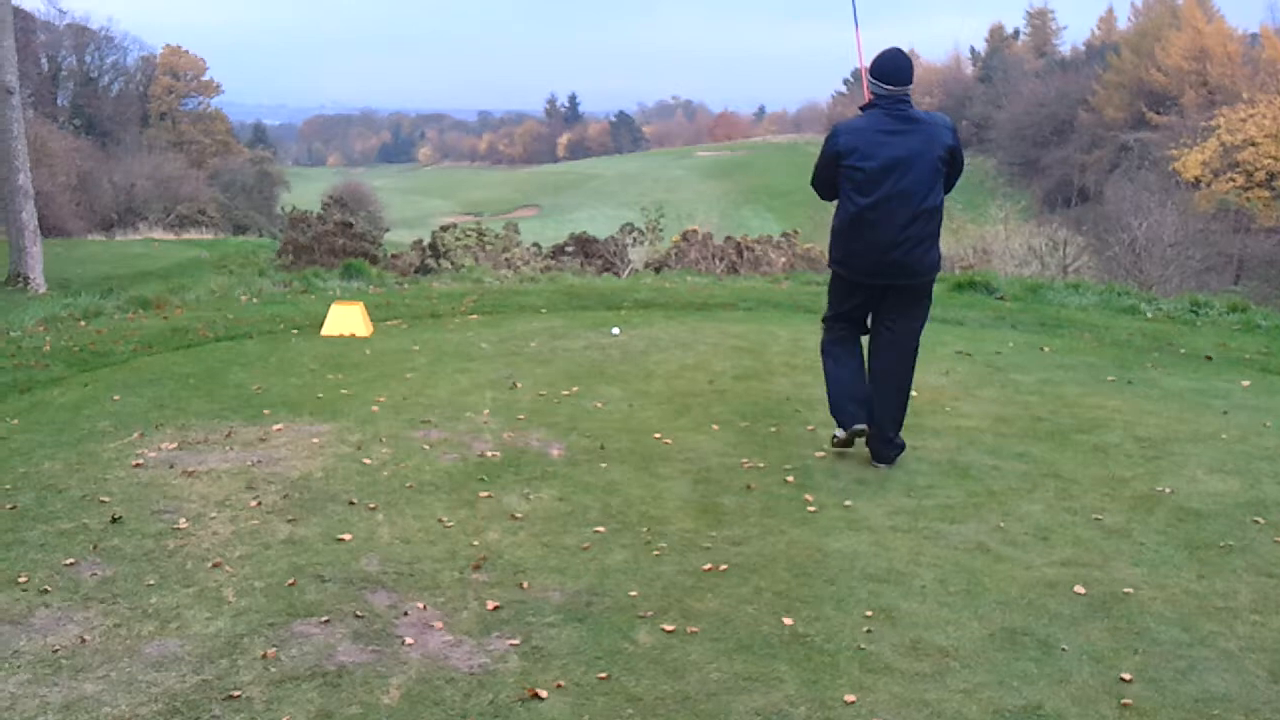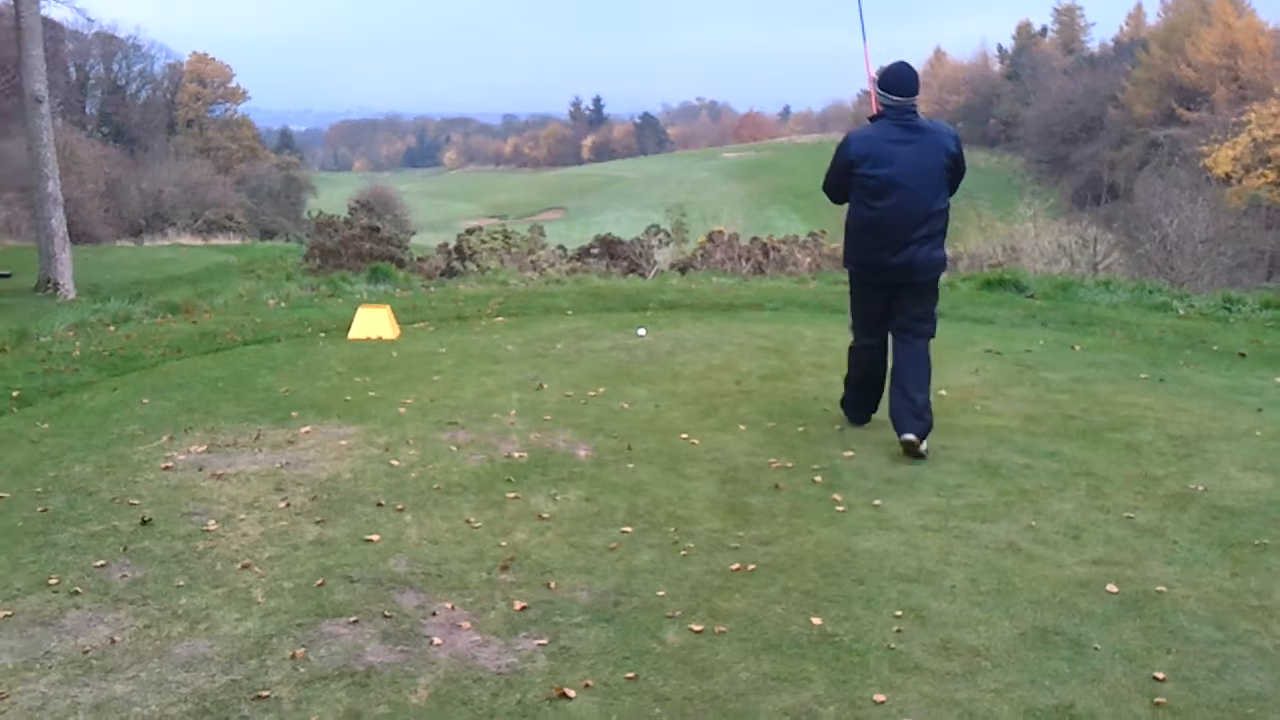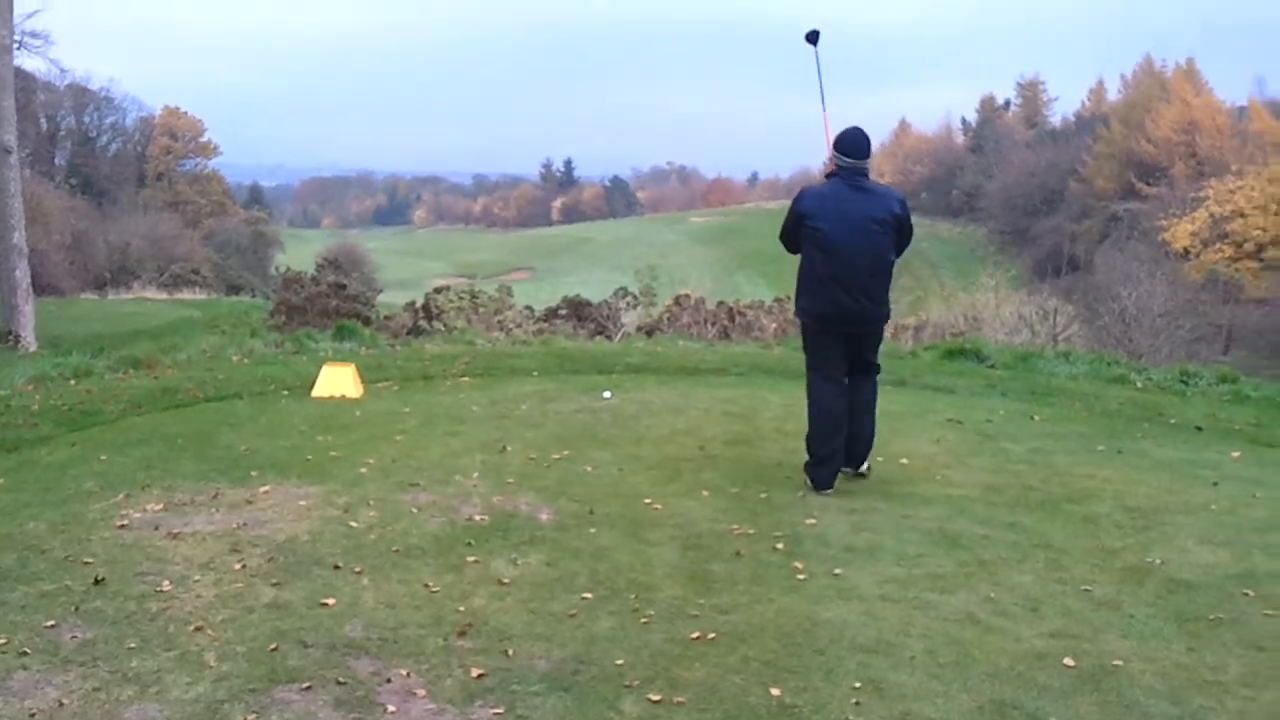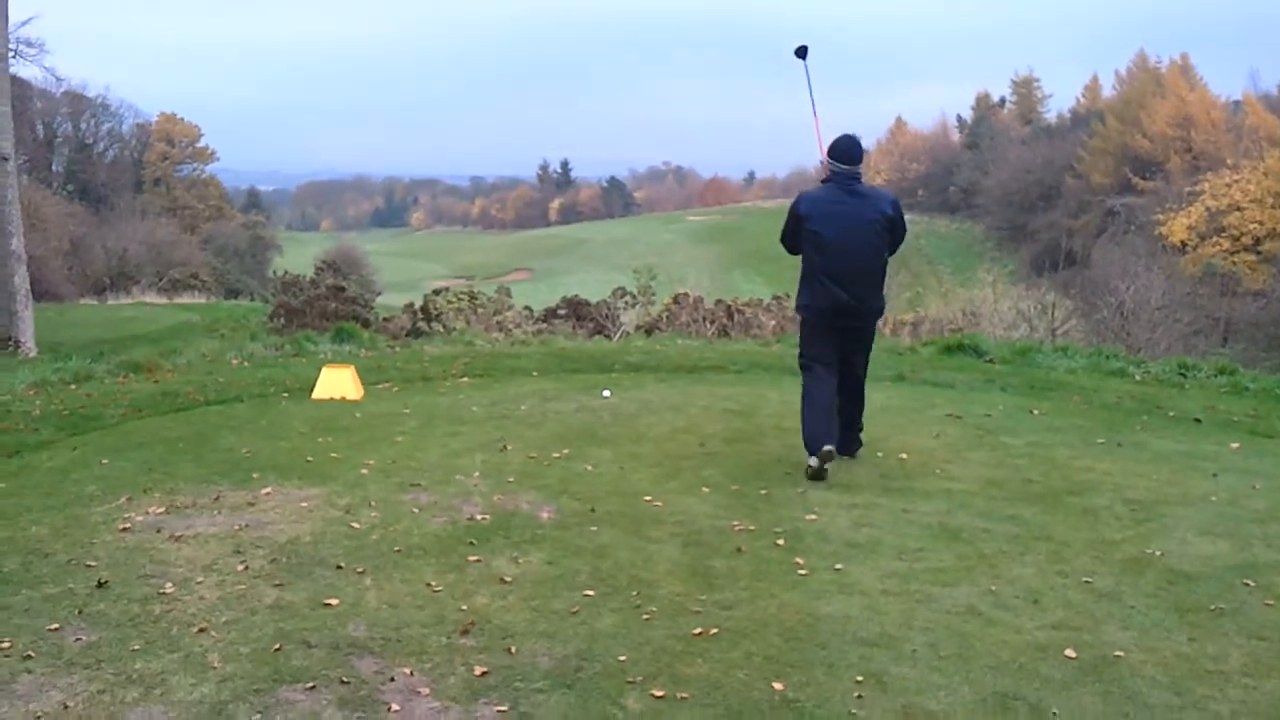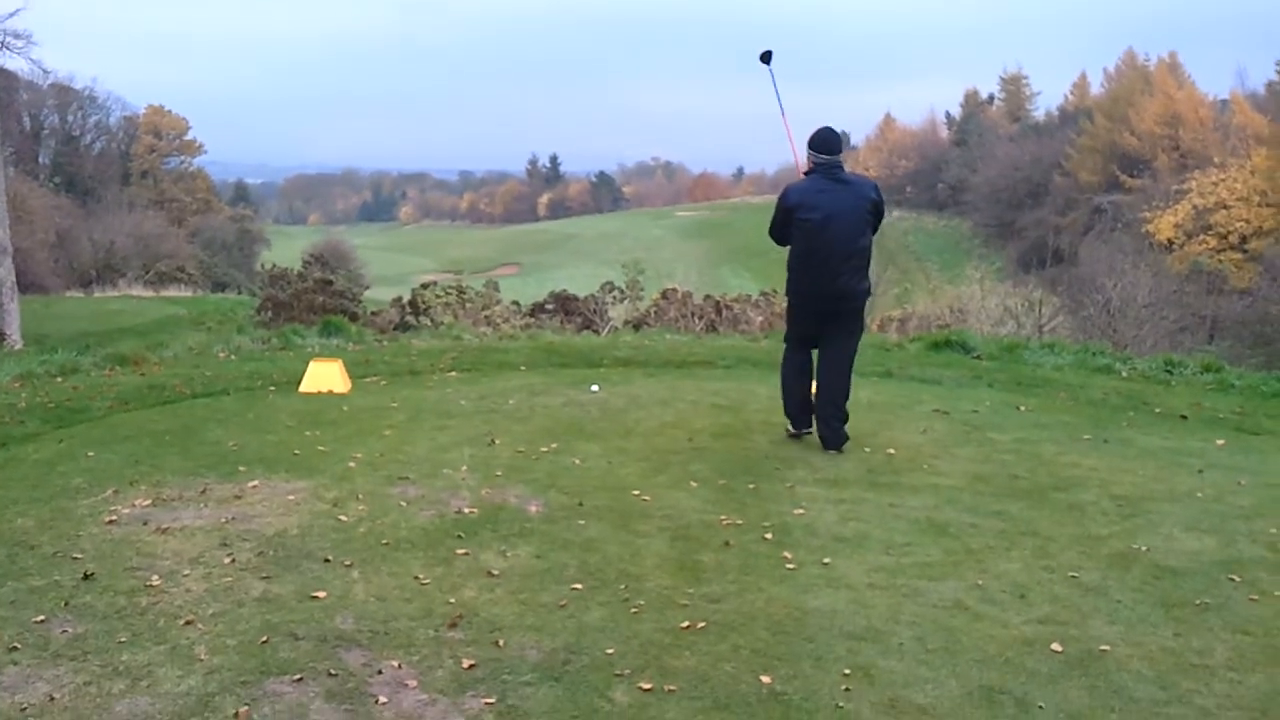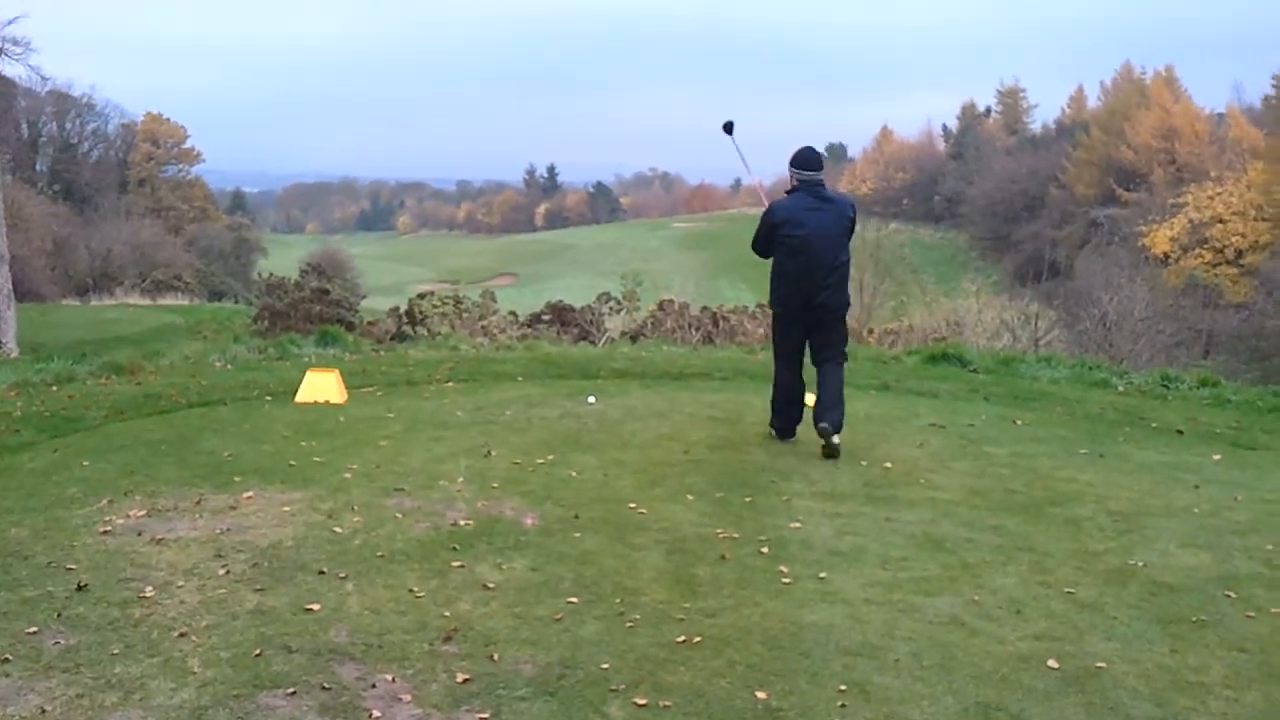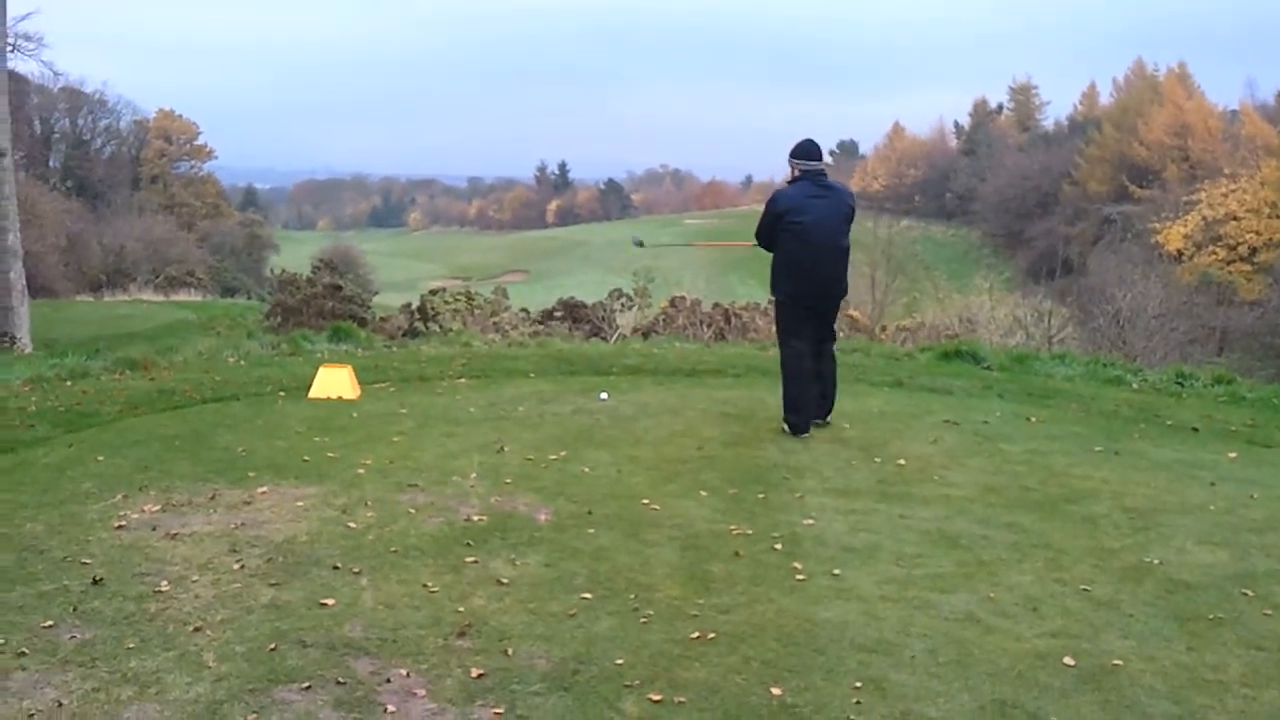
dt=0.3s
person 1, frame 1
left shoulder: (846, 133)
right shoulder: (942, 130)
left elbow: (823, 188)
right elbow: (949, 181)
left hip: (856, 259)
right hip: (915, 263)
left knee: (841, 332)
right knee: (896, 348)
left ankle: (852, 418)
right ankle: (885, 444)
person 1, frame 2
left shoulder: (857, 142)
right shoulder: (946, 137)
left elbow: (835, 192)
right elbow: (952, 185)
left hip: (868, 260)
right hip: (923, 260)
left knee: (868, 335)
right knee: (915, 338)
left ankle: (858, 409)
right ankle: (912, 424)
person 1, frame 3
left shoulder: (809, 198)
right shoulder: (892, 200)
left elbow: (790, 242)
right elbow: (901, 245)
left hip: (820, 310)
right hip: (869, 311)
left knee: (825, 384)
right knee: (863, 377)
left ankle: (822, 472)
right ankle: (854, 457)
person 1, frame 4
left shoulder: (807, 202)
right shoulder: (885, 202)
left elbow: (790, 245)
right elbow: (894, 244)
left hip: (819, 306)
right hip: (865, 307)
left knee: (817, 371)
right knee: (853, 372)
left ankle: (821, 443)
right ankle: (848, 440)
person 1, frame 5
left shoulder: (794, 193)
right shoulder: (867, 189)
left elbow: (778, 236)
right elbow: (874, 226)
left hip: (806, 291)
right hip: (850, 292)
left knee: (798, 350)
right knee: (838, 360)
left ankle: (800, 419)
right ankle: (832, 434)
person 1, frame 6
left shoulder: (780, 210)
right shoulder: (845, 207)
left elbow: (761, 249)
left hip: (789, 302)
right hip: (832, 302)
left knee: (788, 362)
right knee: (831, 362)
left ankle: (784, 426)
right ankle: (830, 425)
person 1, frame 7
left shoulder: (783, 198)
right shoulder: (845, 196)
left elbow: (764, 240)
left hip: (793, 289)
right hip: (831, 287)
left knee: (795, 351)
right knee: (824, 344)
left ankle: (798, 421)
right ankle: (821, 409)
